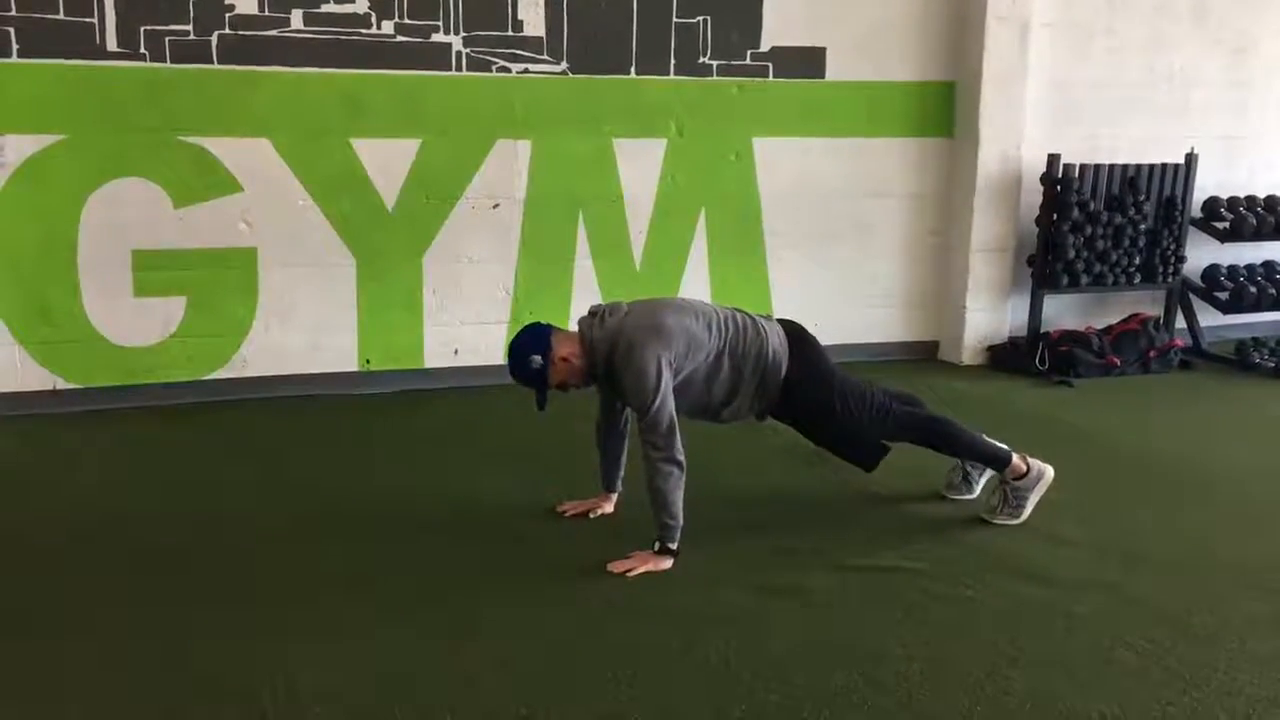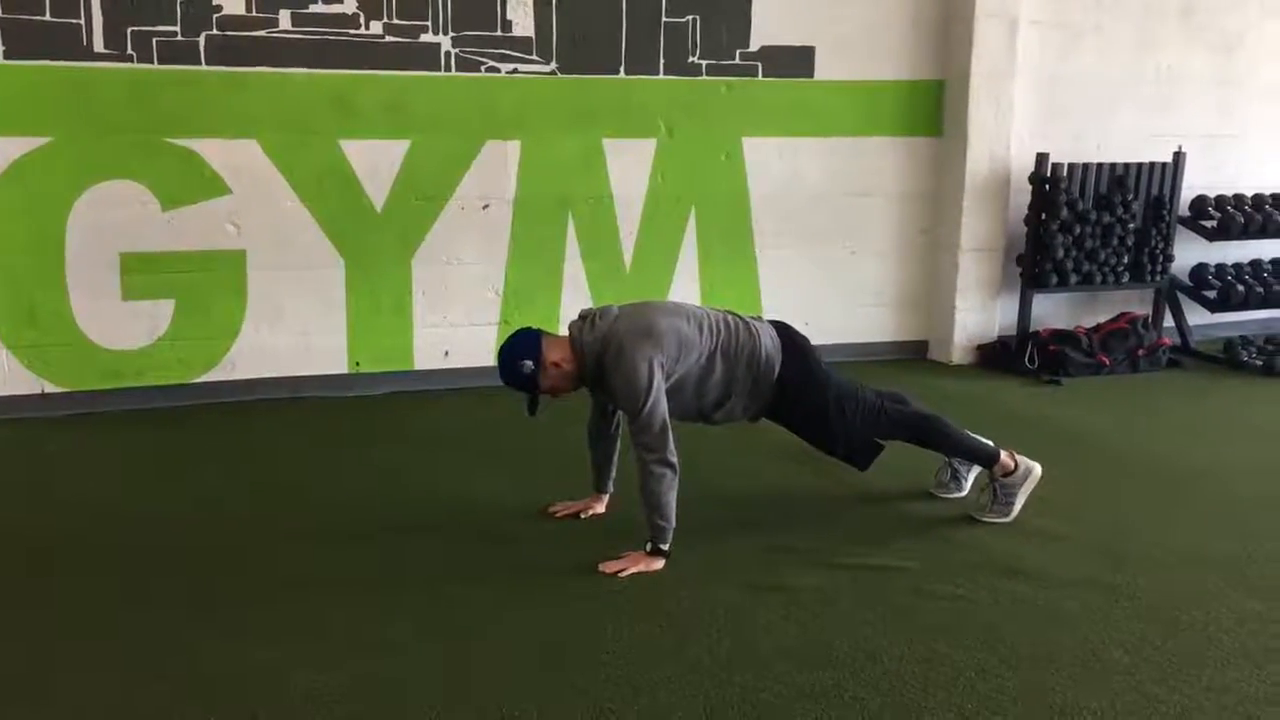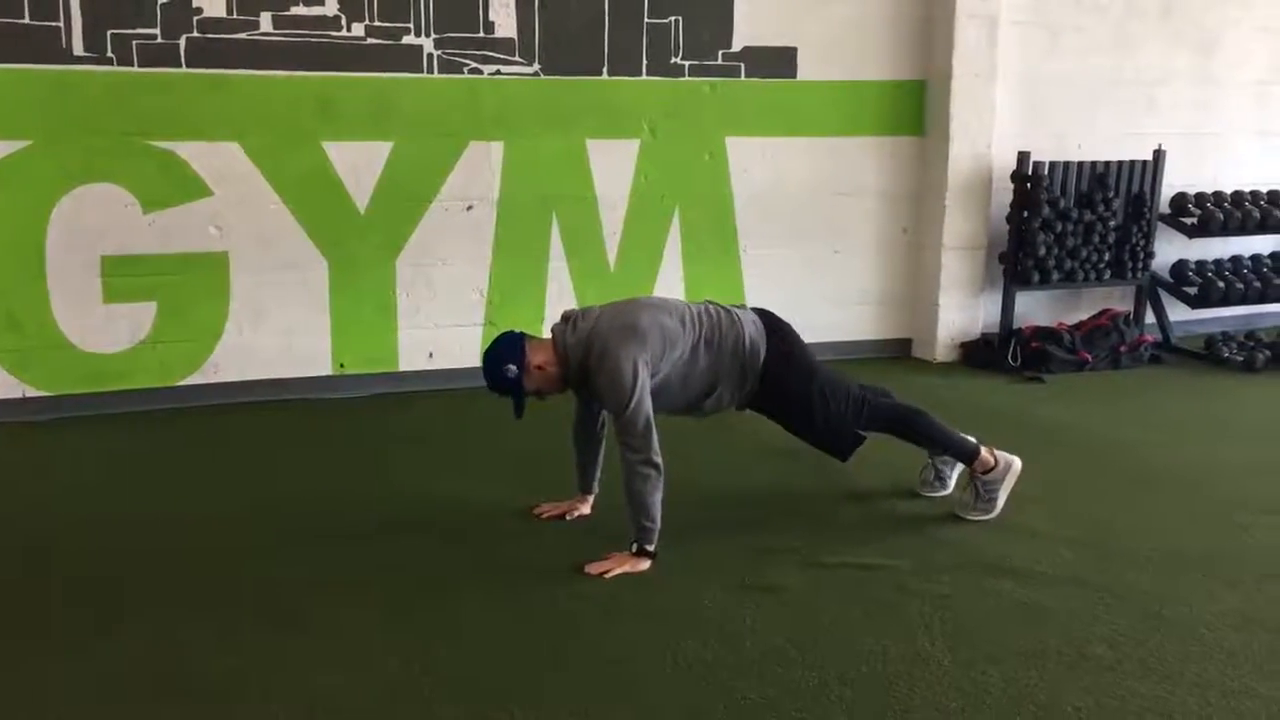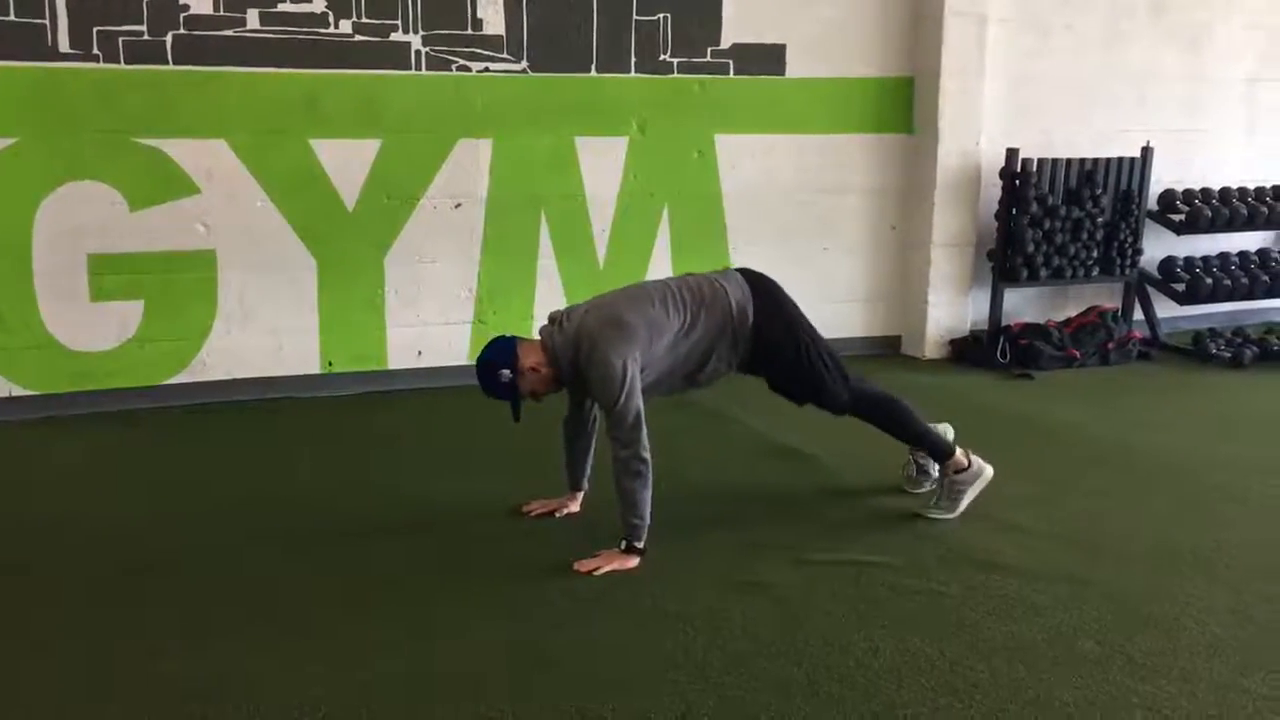
dt=0.3s
person 1, frame 1
left shoulder: (636, 353)
right shoulder: (604, 337)
left elbow: (664, 450)
right elbow: (613, 418)
left wrist: (666, 548)
right wrist: (608, 493)
left hip: (783, 371)
right hip: (768, 357)
left knee: (886, 420)
right knee: (880, 410)
left ankle: (1019, 469)
right ankle: (974, 454)
person 1, frame 2
left shoulder: (626, 356)
right shoulder: (594, 342)
left elbow: (657, 452)
right elbow: (605, 419)
left wrist: (657, 549)
right wrist: (600, 495)
left hip: (777, 370)
right hip: (761, 360)
left knee: (879, 418)
right knee: (872, 409)
left ankle: (1008, 467)
right ankle: (961, 452)
person 1, frame 3
left shoulder: (610, 356)
right shoulder: (578, 342)
left elbow: (641, 452)
right elbow: (589, 420)
left wrist: (644, 549)
right wrist: (585, 496)
left hip: (760, 357)
right hip: (744, 350)
left knee: (860, 410)
right knee: (852, 401)
left ankle: (989, 463)
right ankle: (946, 450)
person 1, frame 4
left shoulder: (601, 352)
right shoulder: (568, 340)
left elbow: (631, 447)
right elbow: (581, 415)
left wrist: (633, 547)
right wrist: (575, 493)
left hip: (752, 314)
right hip: (734, 308)
left knee: (844, 393)
right knee: (833, 389)
left ankle: (961, 464)
right ankle: (927, 439)
